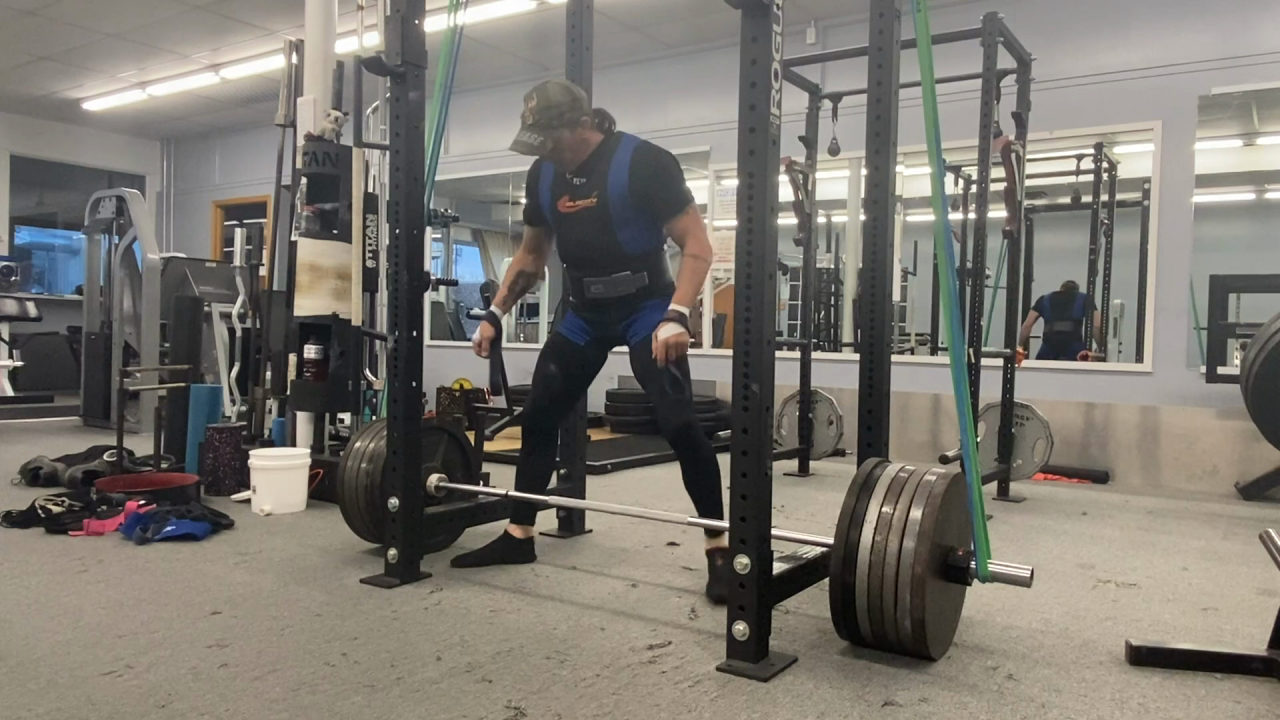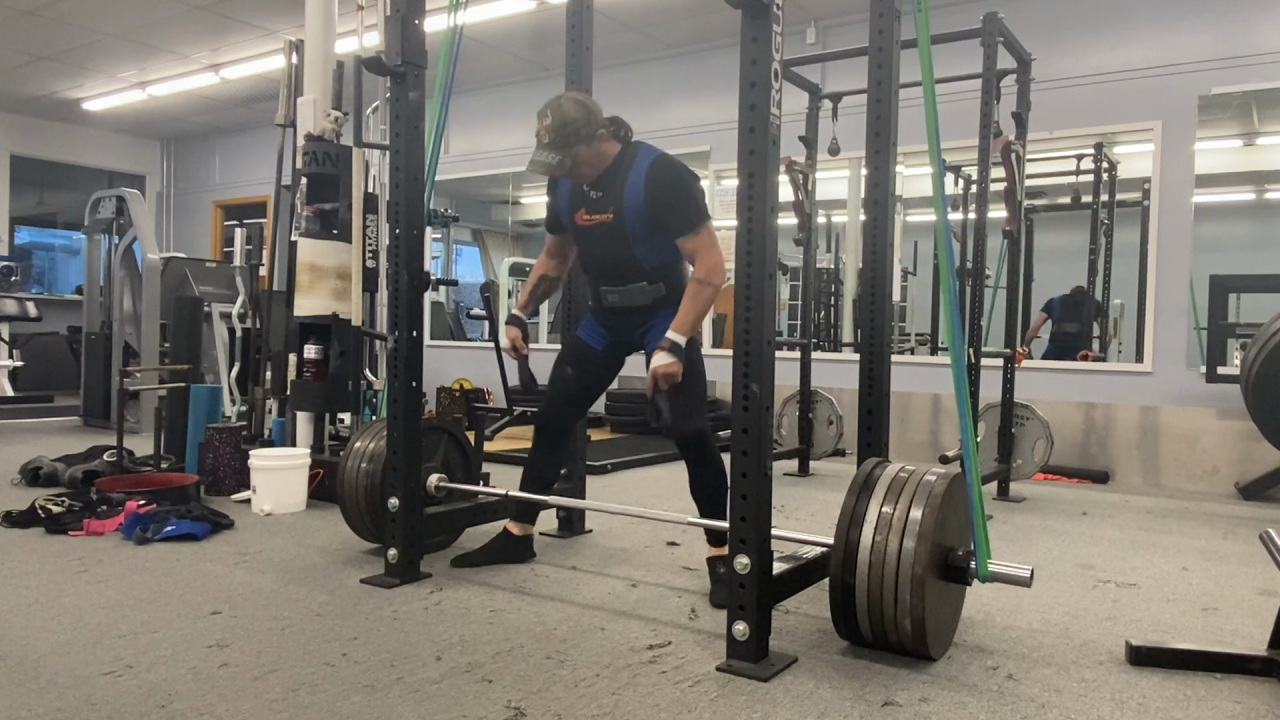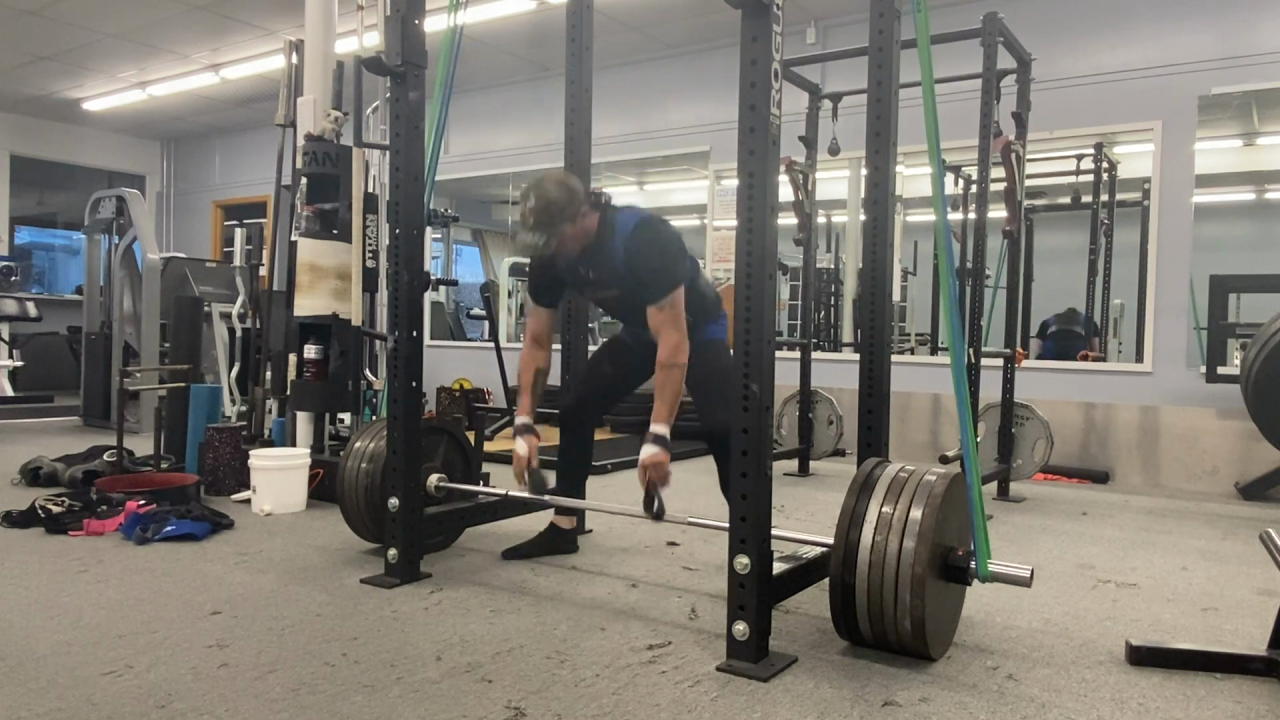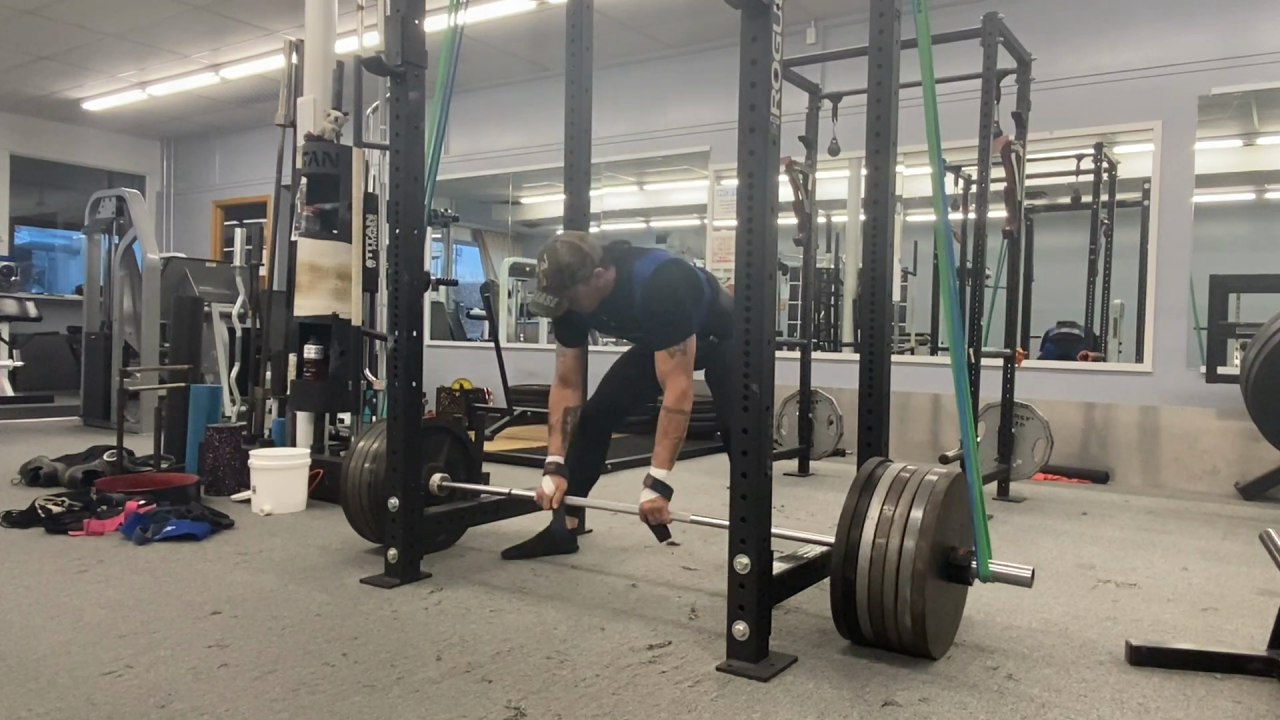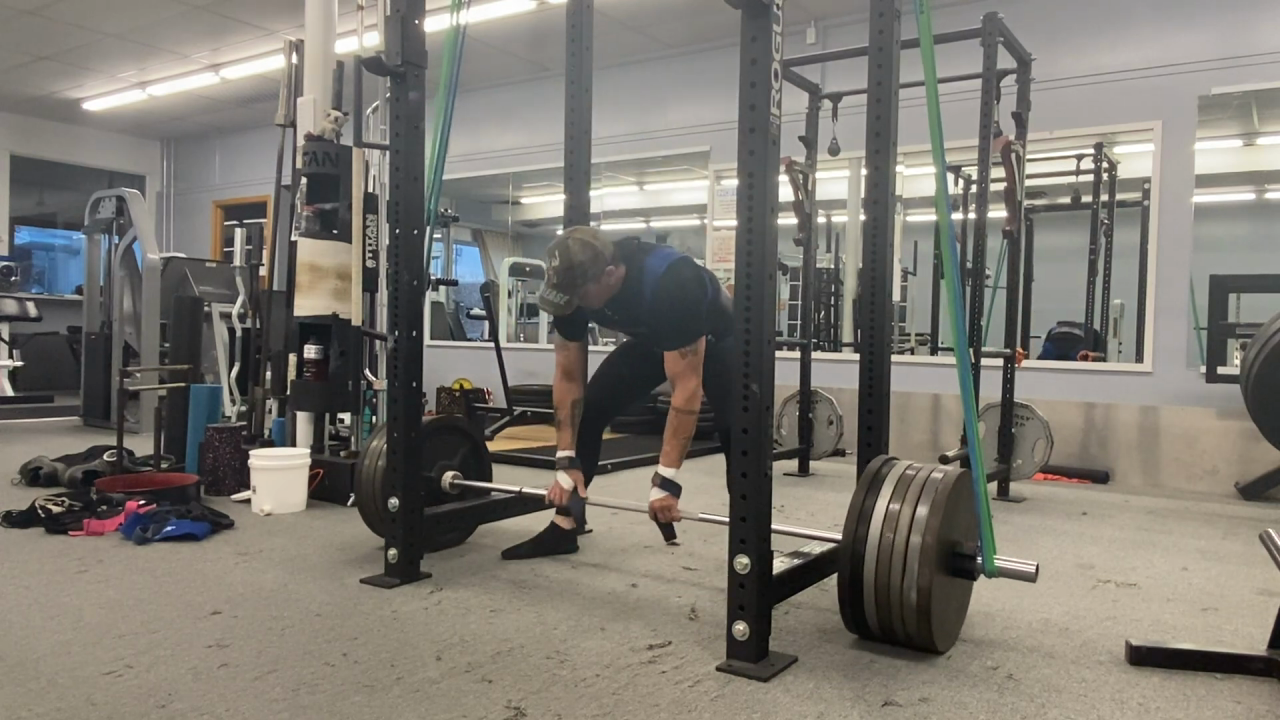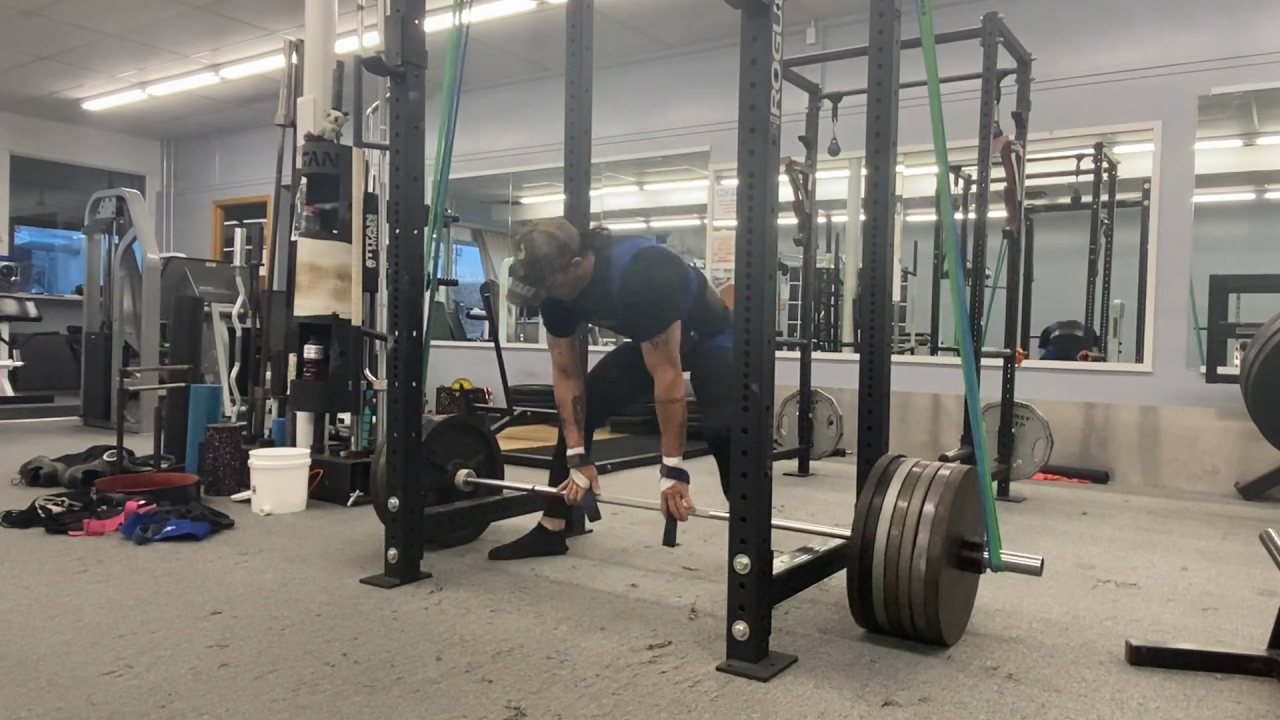
dt=0.4s
person 1, frame 1
left shoulder: (644, 163)
right shoulder: (542, 176)
left elbow: (695, 243)
right elbow: (530, 255)
left wrist: (676, 315)
right wrist: (494, 314)
left hip: (645, 308)
right hip: (584, 313)
left knee: (678, 422)
right knee: (537, 416)
left ankle: (720, 550)
right ankle: (518, 535)
person 1, frame 2
left shoulder: (661, 175)
right shoulder: (564, 184)
left elbow: (709, 265)
right elbow: (555, 257)
left wrist: (673, 343)
right wrist: (518, 315)
left hip: (662, 315)
right hip: (605, 317)
left knee: (689, 431)
right knee: (552, 419)
left ankle: (722, 556)
right ankle: (518, 534)
person 1, frame 3
left shoulder: (645, 240)
right shoulder: (550, 253)
left elbow: (673, 342)
right elbow: (536, 342)
left wrist: (658, 438)
right wrist: (524, 427)
left hip: (698, 326)
right hip: (638, 331)
left knee: (719, 427)
right knee: (576, 409)
right ankle: (563, 527)
person 1, frame 4
left shoulder: (660, 284)
right shoulder: (571, 297)
left elbow: (678, 387)
right elbow: (567, 385)
left wrist: (658, 482)
right wrist: (555, 466)
left hip: (721, 336)
right hip: (657, 342)
right knee: (596, 413)
right ankle: (564, 527)
person 1, frame 5
left shoulder: (671, 280)
right shoulder: (574, 287)
left elbow: (686, 387)
right elbow: (568, 376)
left wrist: (666, 480)
right wrist: (566, 462)
left hip: (715, 337)
right hip: (651, 340)
left knee: (734, 427)
right knee: (587, 410)
right ankle: (564, 527)
person 1, frame 6
left shoulder: (641, 272)
right shoulder: (555, 288)
left elbow: (666, 375)
right elbow: (566, 373)
left wrist: (673, 470)
right wrist: (577, 459)
left hip: (708, 337)
right hip: (645, 341)
left knee: (721, 430)
right knee: (578, 413)
right ankle: (550, 531)
